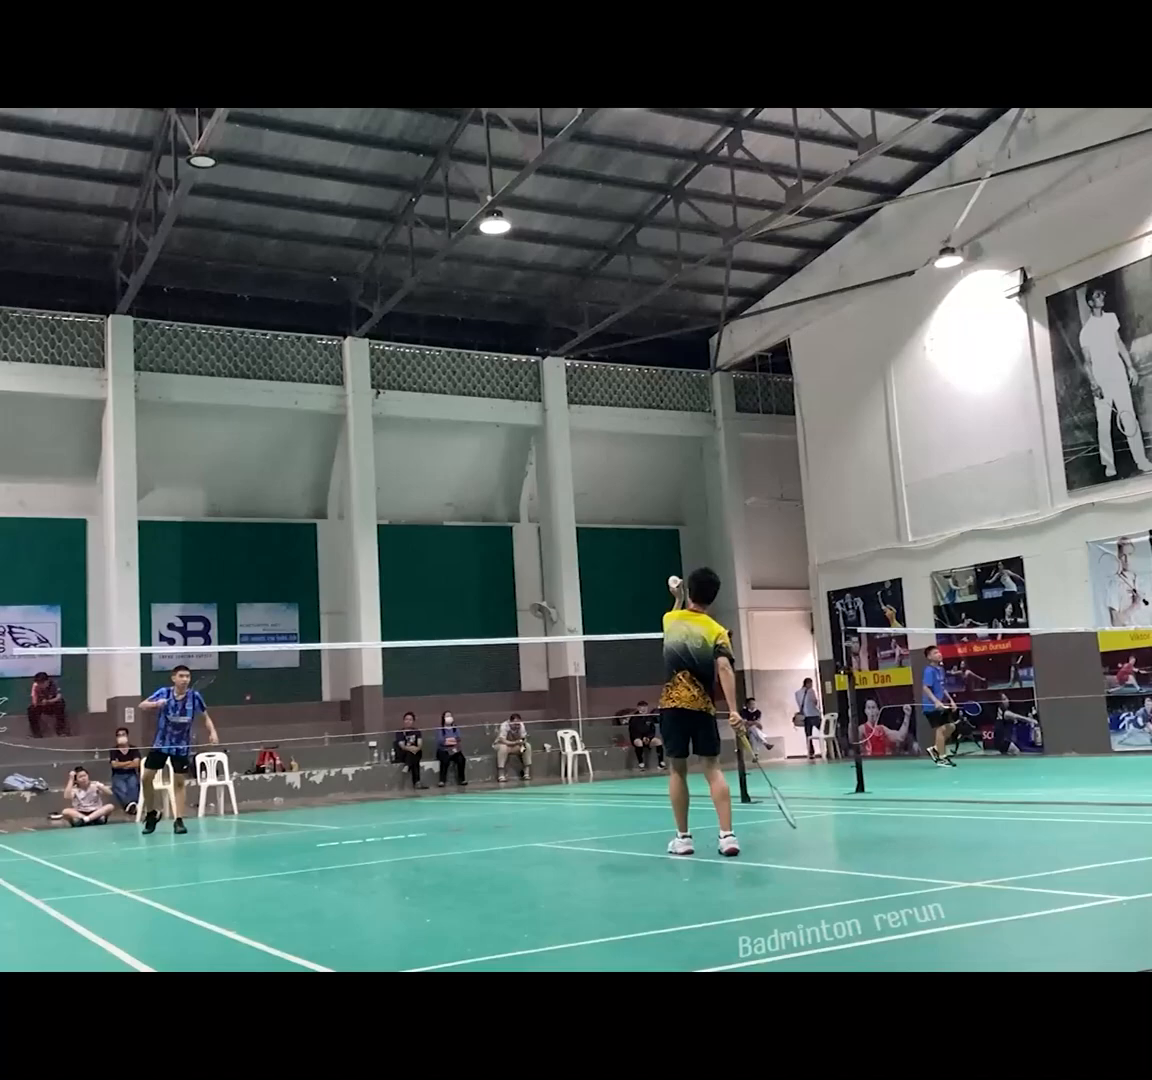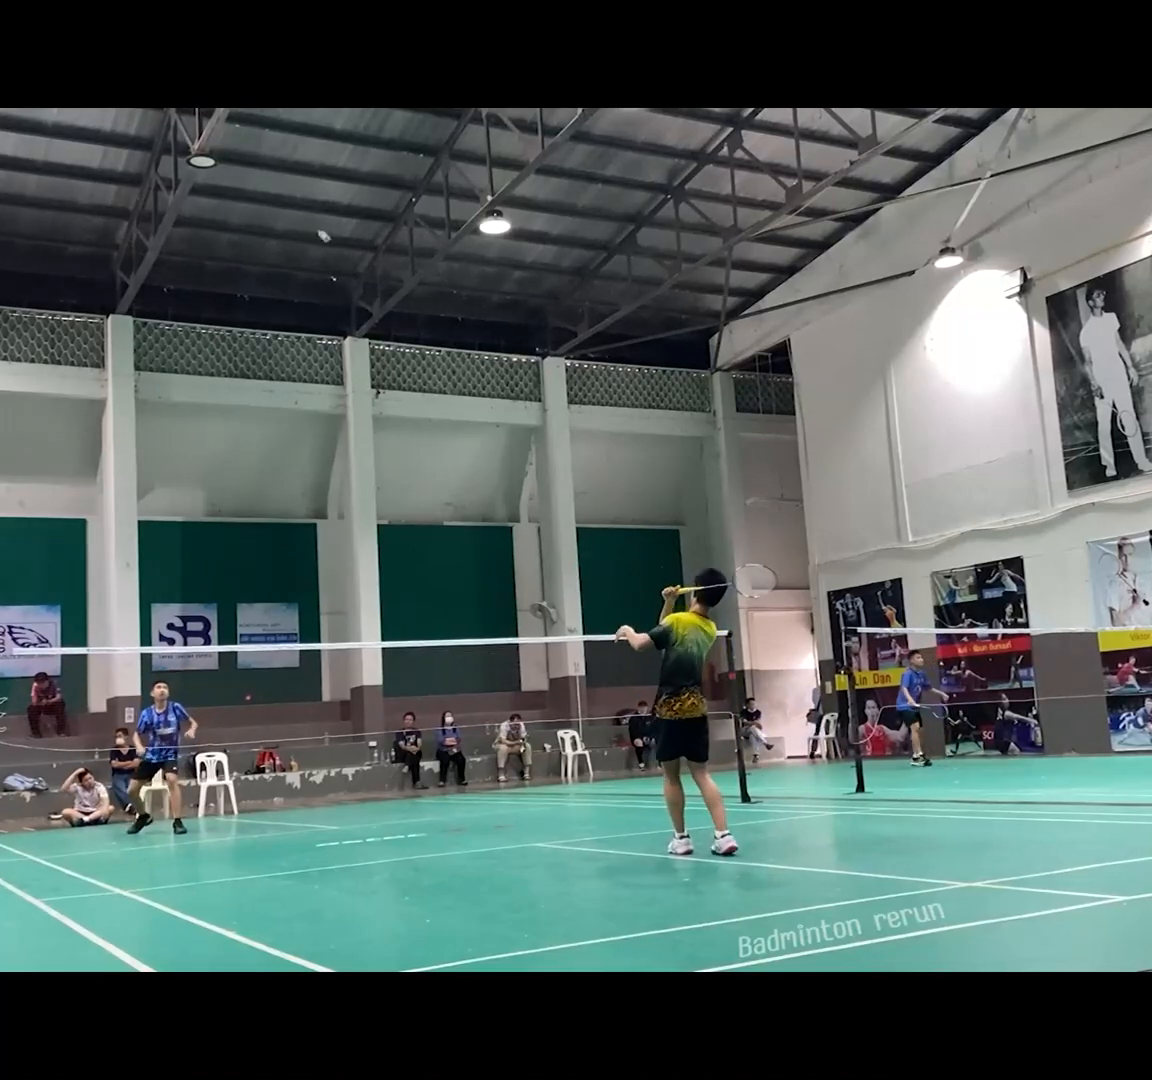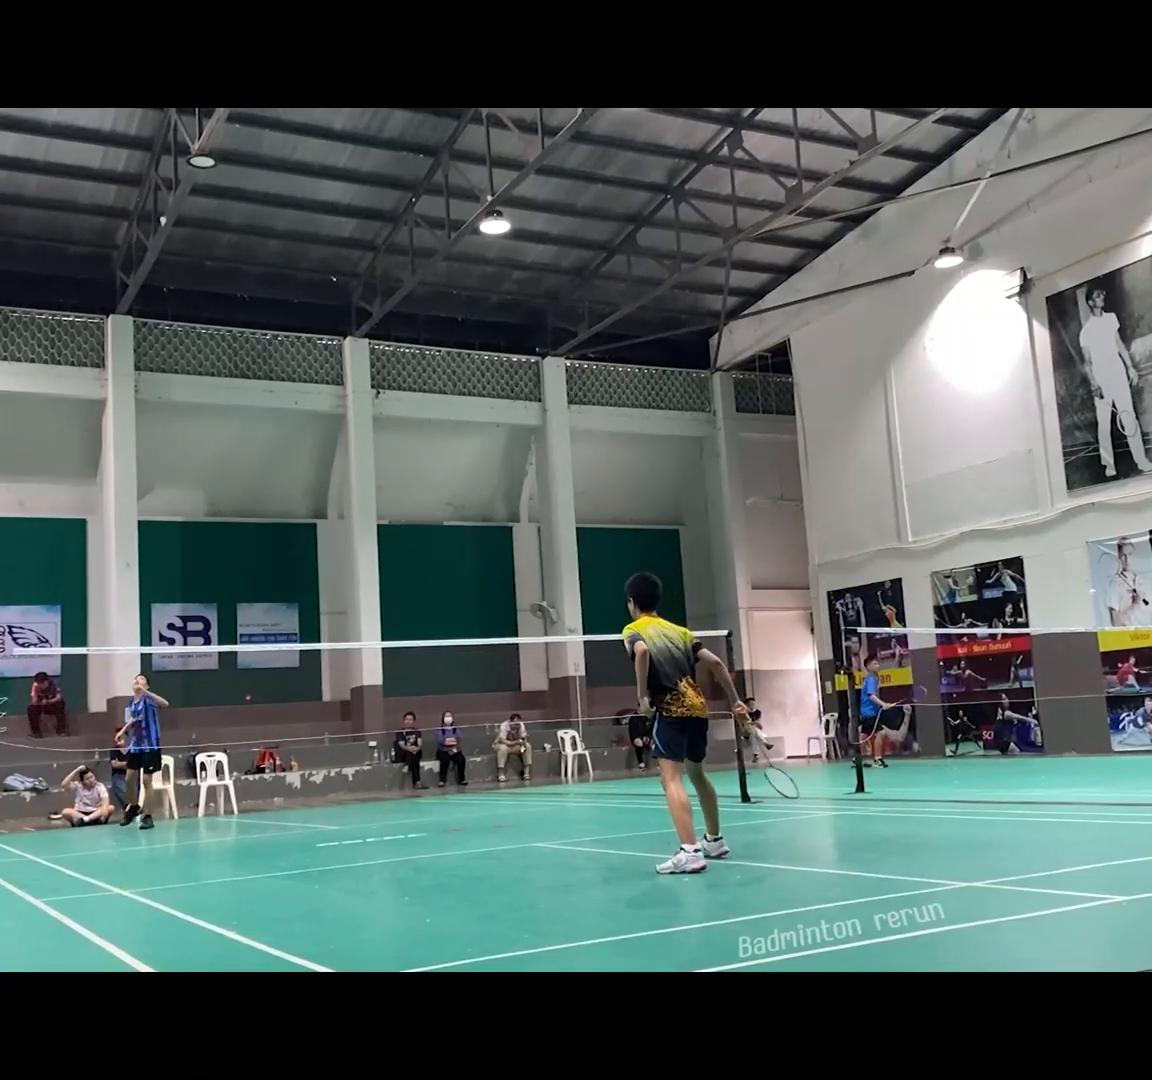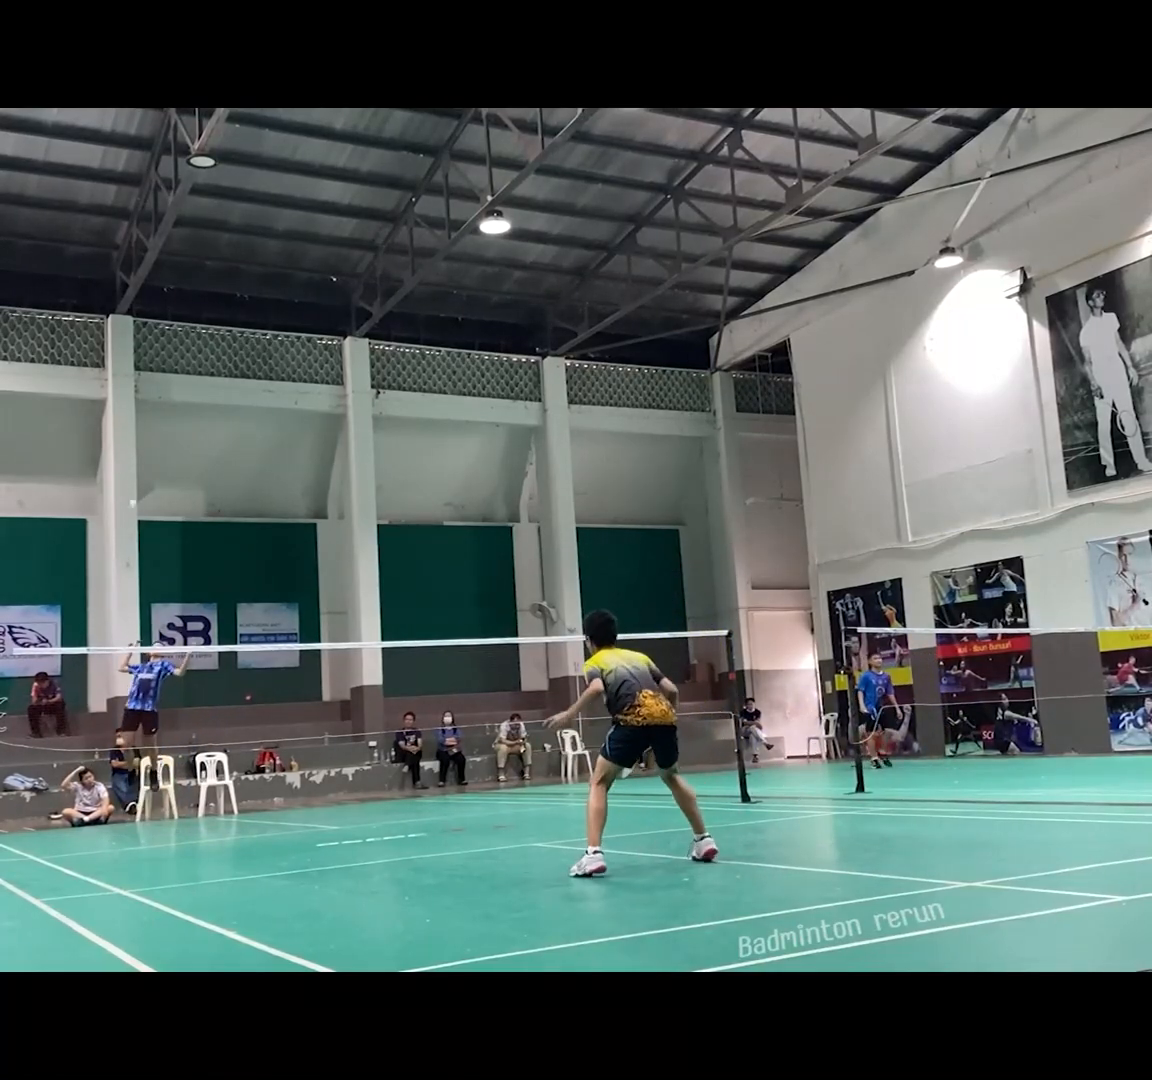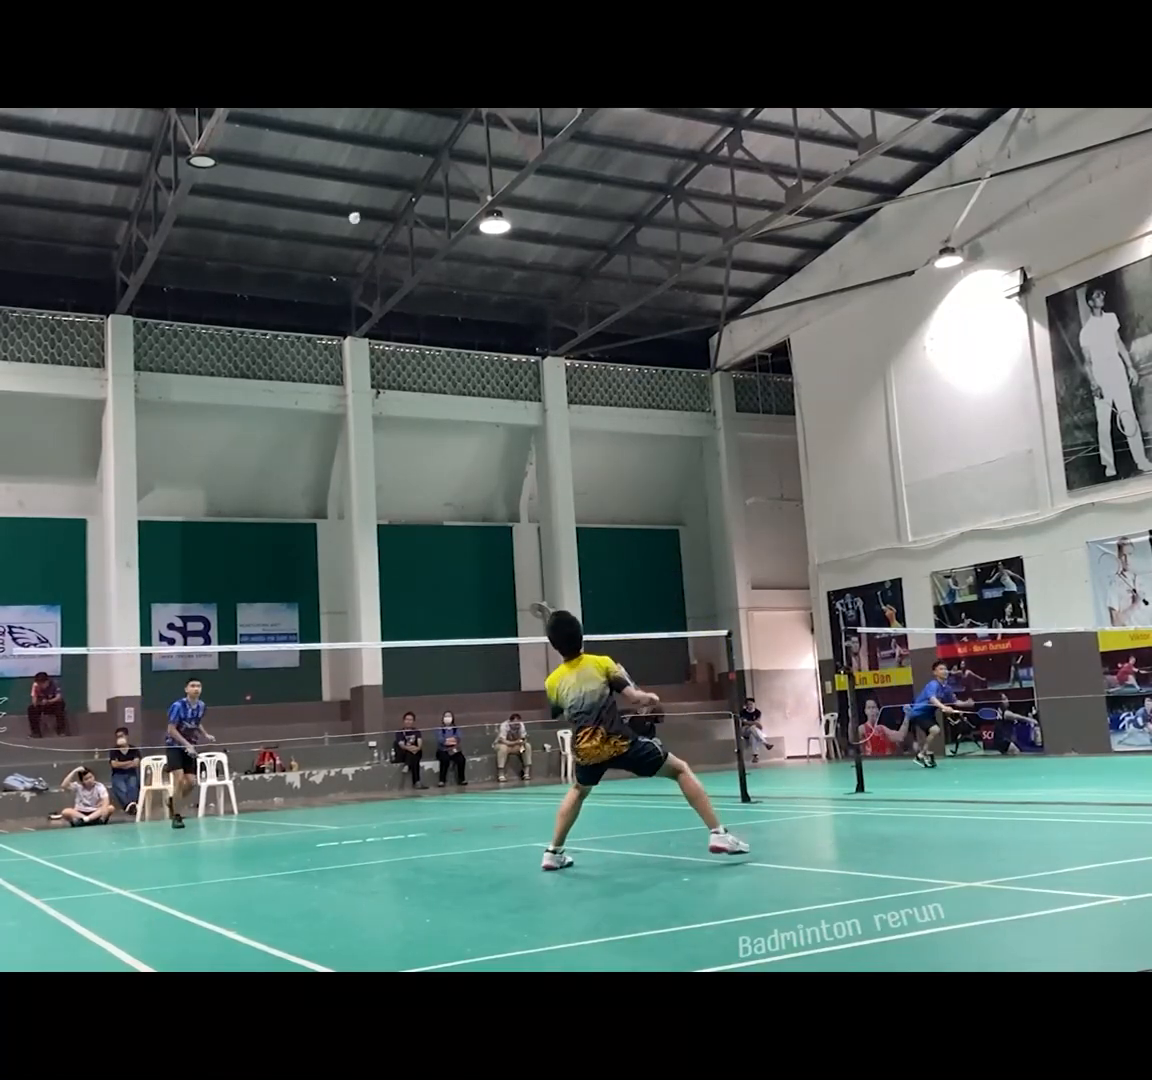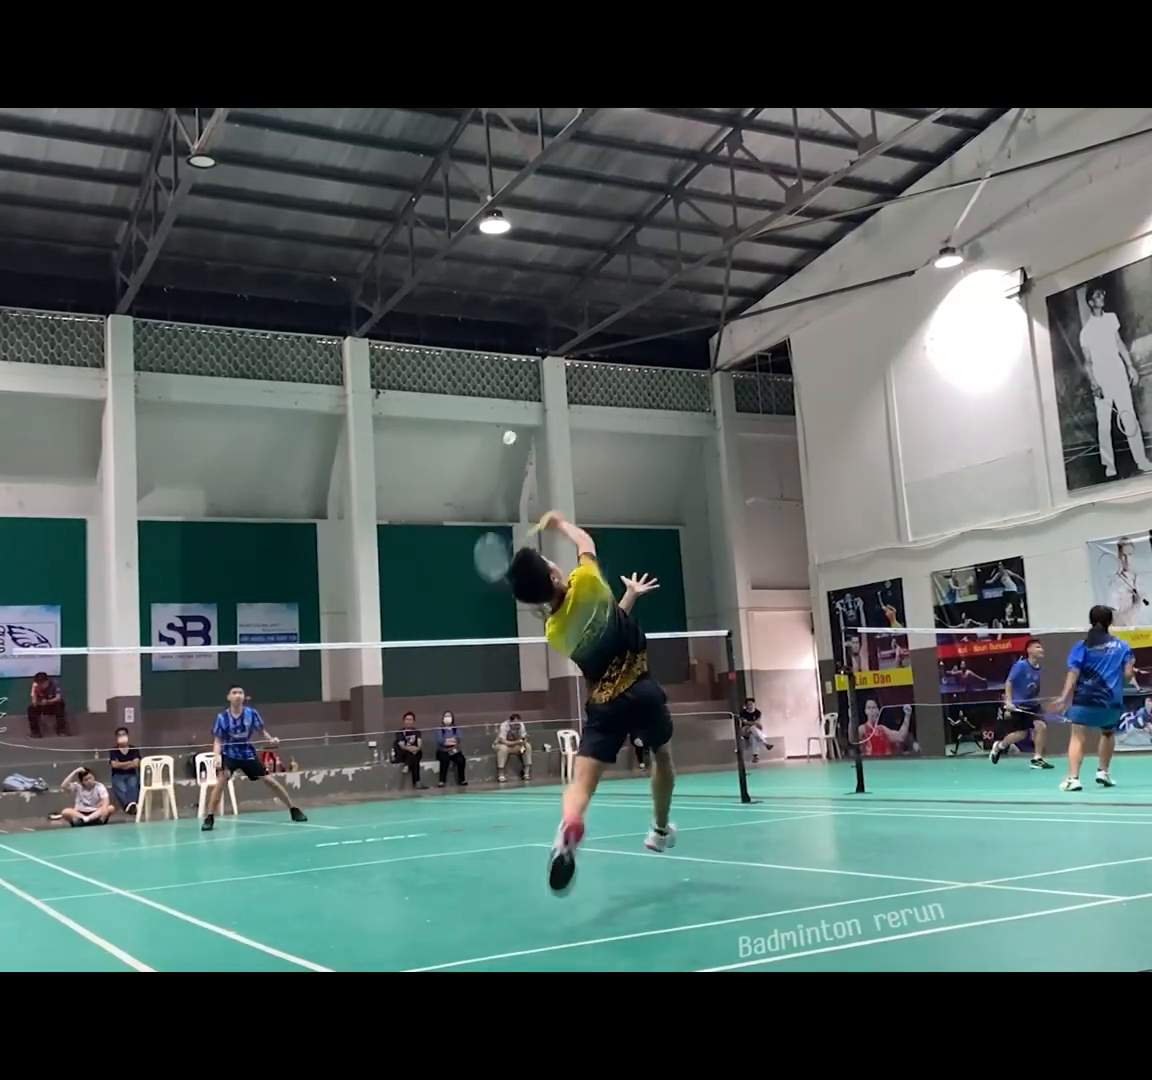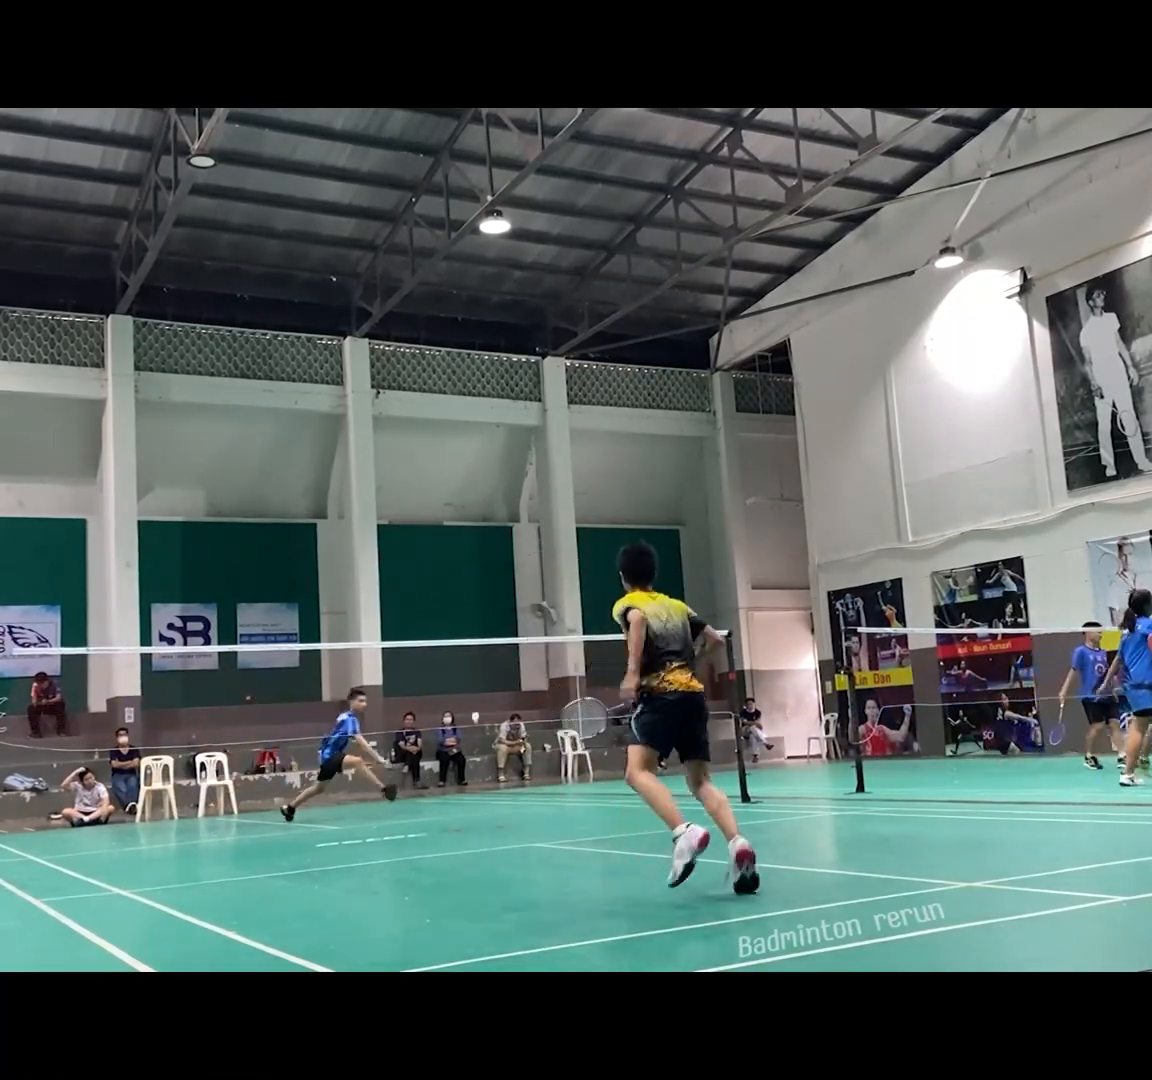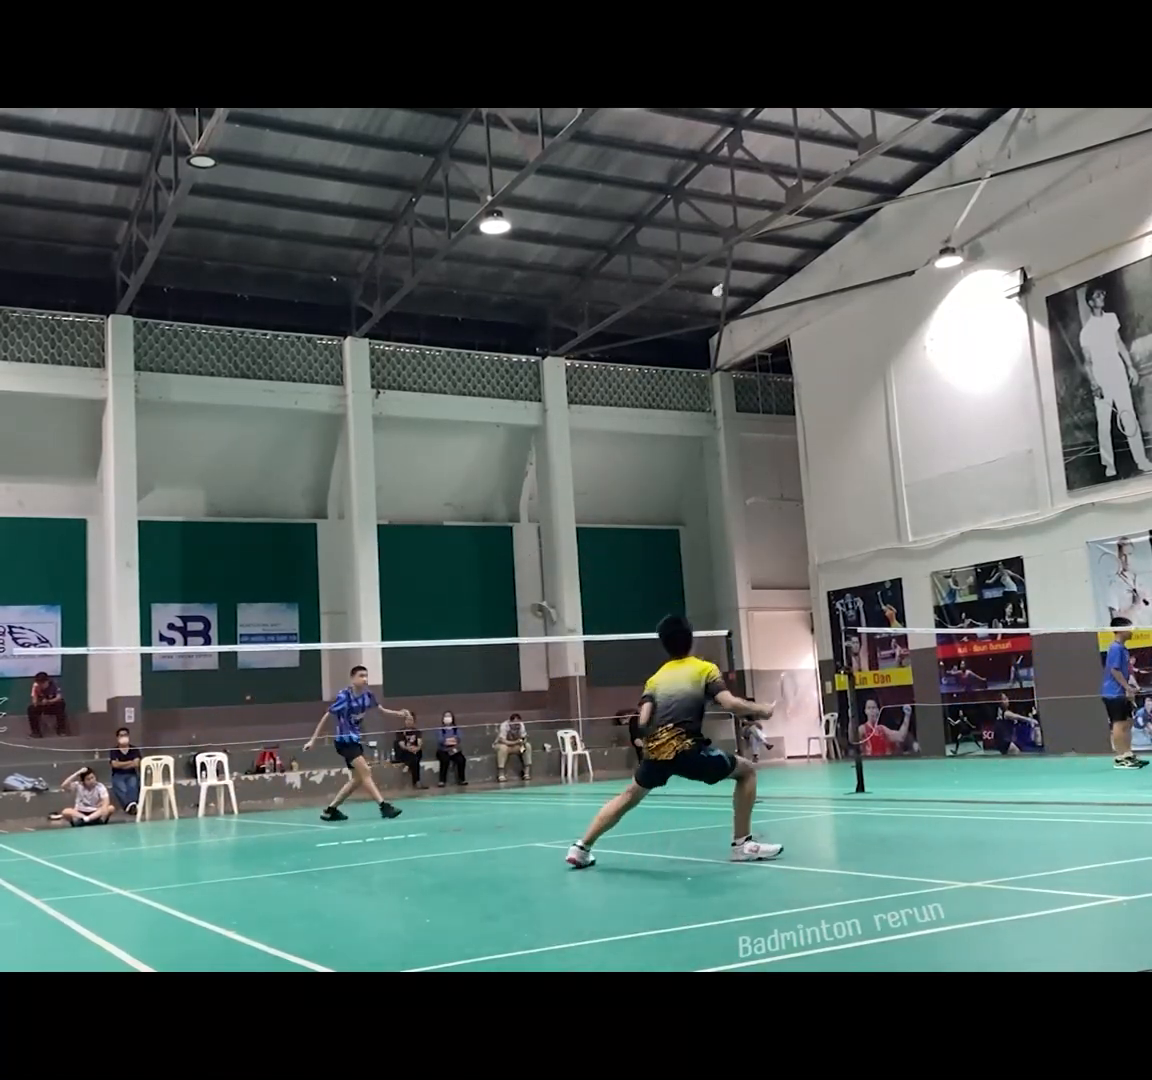
dt=0.7s
person 1, frame 1
left shoulder: (670, 618)
right shoulder: (717, 631)
right elbow: (724, 668)
left wrist: (678, 598)
right wrist: (733, 710)
left hip: (674, 703)
right hip: (703, 706)
left knee: (678, 770)
right knee: (712, 769)
left ankle: (683, 838)
right ankle: (726, 835)
person 1, frame 2
left shoulder: (676, 621)
right shoulder: (710, 631)
left elbow: (641, 644)
left wrist: (627, 631)
right wrist: (669, 603)
left hip: (669, 708)
right hip: (697, 709)
left knee: (671, 774)
right knee: (701, 773)
left ankle: (681, 838)
right ankle: (723, 835)
person 1, frame 3
left shoulder: (633, 631)
right shoulder: (679, 631)
left elbow: (642, 650)
right elbow: (714, 662)
left wrist: (642, 694)
right wrist: (735, 700)
left hip: (670, 709)
right hip: (698, 708)
left knee: (670, 779)
right knee: (697, 773)
left ankle: (690, 851)
right ankle: (715, 839)
person 1, frame 4
left shoulder: (594, 663)
right shoulder: (639, 657)
left elbow: (597, 688)
right elbow: (671, 690)
left wrist: (569, 714)
left hip: (633, 719)
right hip: (664, 716)
left knee: (599, 784)
right knee: (671, 776)
left ankle: (593, 854)
right ankle: (703, 840)
person 1, frame 5
left shoulder: (553, 682)
right shoulder: (603, 665)
right elbow: (634, 698)
right wrist: (648, 696)
left hip: (585, 751)
right hip: (619, 745)
left knee: (578, 791)
right knee: (683, 772)
left ankle: (554, 853)
right ankle: (718, 834)
person 1, frame 6
left shoulder: (556, 634)
right shoulder: (585, 580)
right elbow: (586, 542)
left wrist: (629, 596)
right wrist: (561, 523)
left hip: (606, 704)
right hip: (643, 690)
left knee: (581, 784)
right knee: (662, 755)
left ankle: (569, 830)
right ankle: (660, 829)
person 1, frame 7
left shoulder: (627, 606)
right shoulder: (677, 606)
left elbow: (637, 624)
right elbow: (716, 640)
left wrist: (632, 674)
left hip: (658, 696)
right hip: (694, 696)
left knee: (638, 772)
right knee: (701, 784)
left ankle: (685, 833)
right ankle: (737, 845)
person 1, frame 8
left shoulder: (655, 679)
right shoulder: (706, 670)
left elbow: (644, 720)
right elbow: (729, 704)
right wrist: (761, 711)
left hip: (656, 752)
right hip: (687, 750)
left knee: (631, 795)
right knee: (746, 771)
left ankle: (581, 848)
right ankle: (742, 843)
